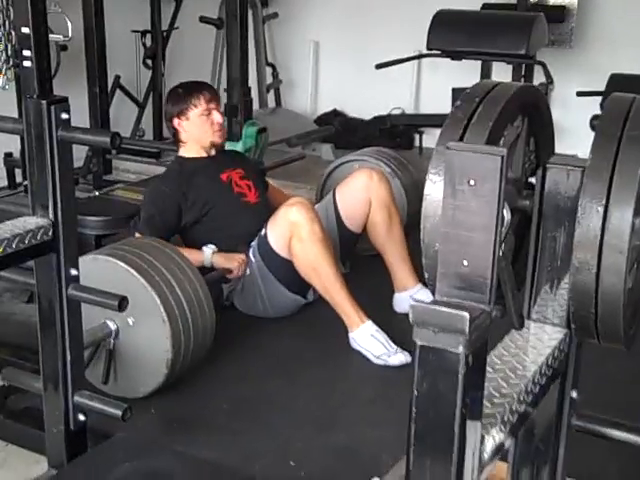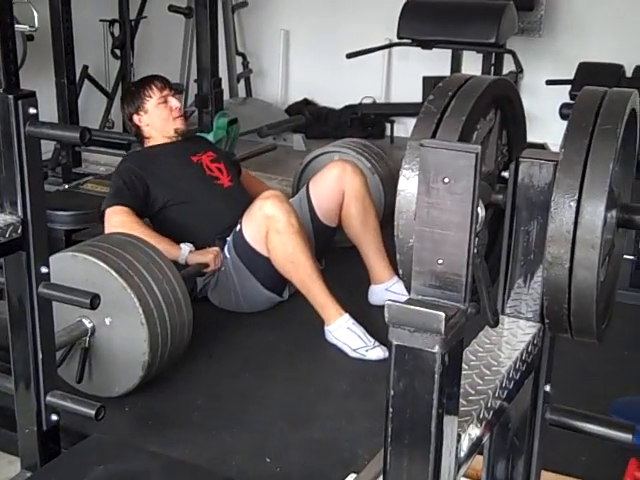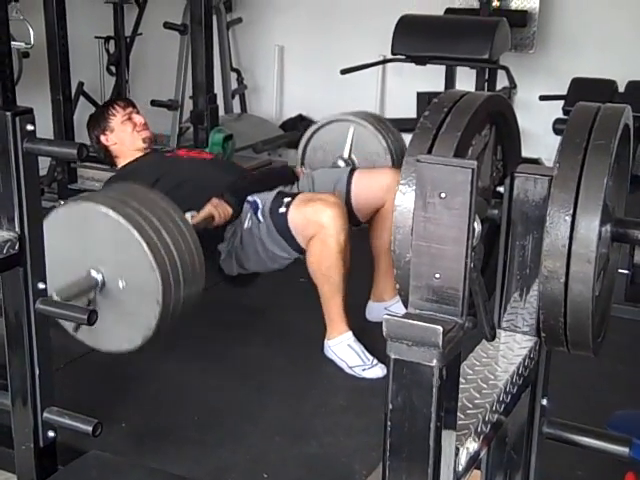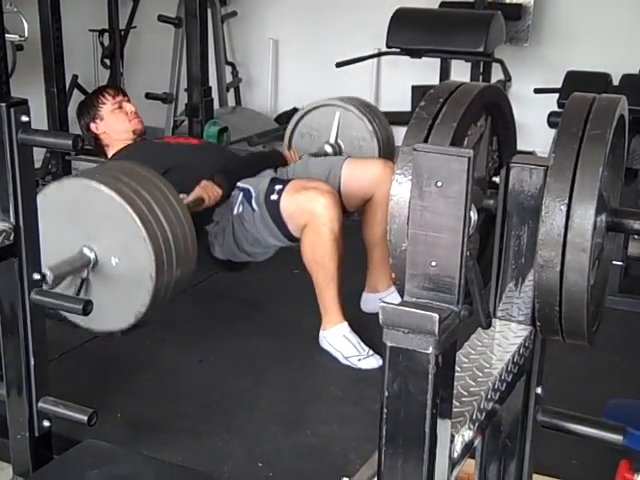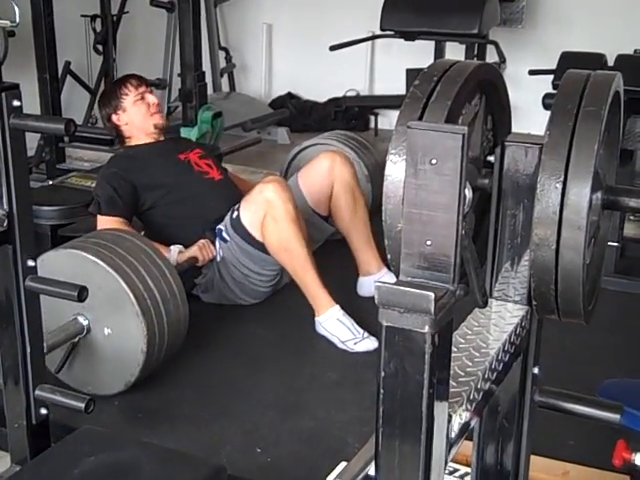
dt=1s
person 1, frame 1
left shoulder: (235, 160)
right shoulder: (171, 185)
left wrist: (313, 222)
right wrist: (211, 257)
left hip: (299, 256)
right hip: (252, 278)
left knee: (368, 181)
right knee: (297, 212)
left ankle: (408, 291)
right ankle: (360, 328)
person 1, frame 2
left shoulder: (200, 145)
right shoulder: (138, 167)
left elbow: (242, 178)
right elbow: (116, 224)
left wrist: (292, 209)
right wrist: (186, 253)
left hip: (278, 246)
right hip: (227, 271)
left knee: (343, 173)
right knee: (272, 206)
left ankle: (385, 285)
right ankle: (338, 323)
person 1, frame 3
left shoulder: (175, 156)
right shoulder: (122, 186)
left wrist: (293, 173)
right wrist: (194, 219)
right hip: (243, 223)
left knee: (390, 182)
right knee: (327, 214)
left ankle: (384, 301)
right ankle: (338, 338)
person 1, frame 4
left shoulder: (163, 146)
left wrist: (282, 157)
right wrist: (188, 201)
right hip: (235, 207)
left knee: (382, 174)
right knee: (321, 203)
left ankle: (379, 290)
right ankle: (333, 329)
person 1, frame 5
left shoulder: (187, 146)
right shoulder: (120, 171)
right wrist: (176, 255)
left hip: (273, 246)
right hip: (221, 264)
left knee: (332, 164)
right knee: (272, 192)
left ankle: (374, 275)
right ankle: (327, 314)
